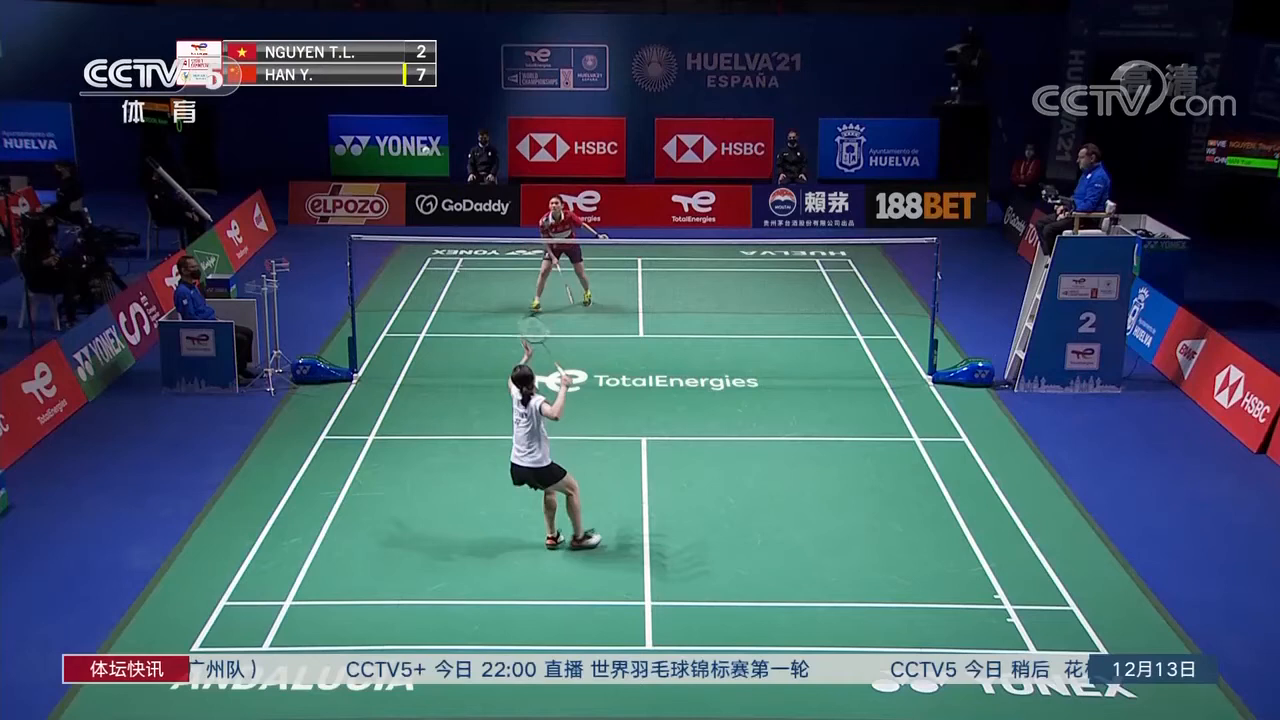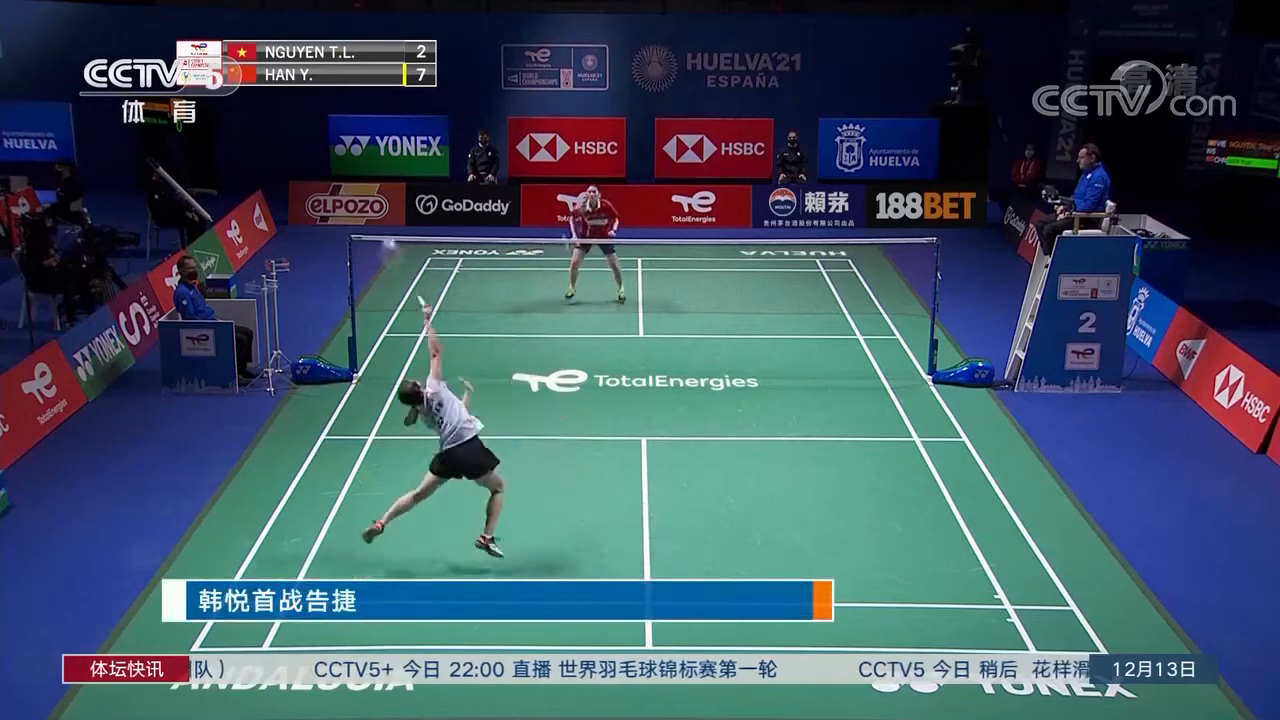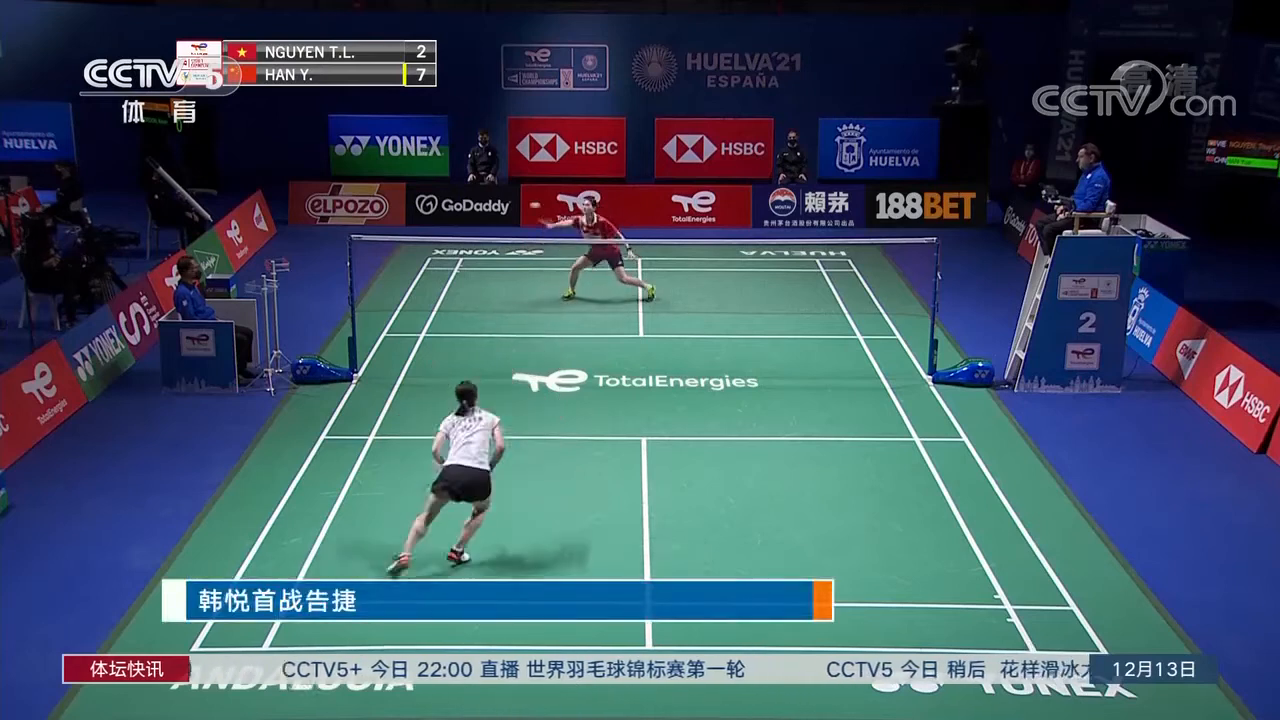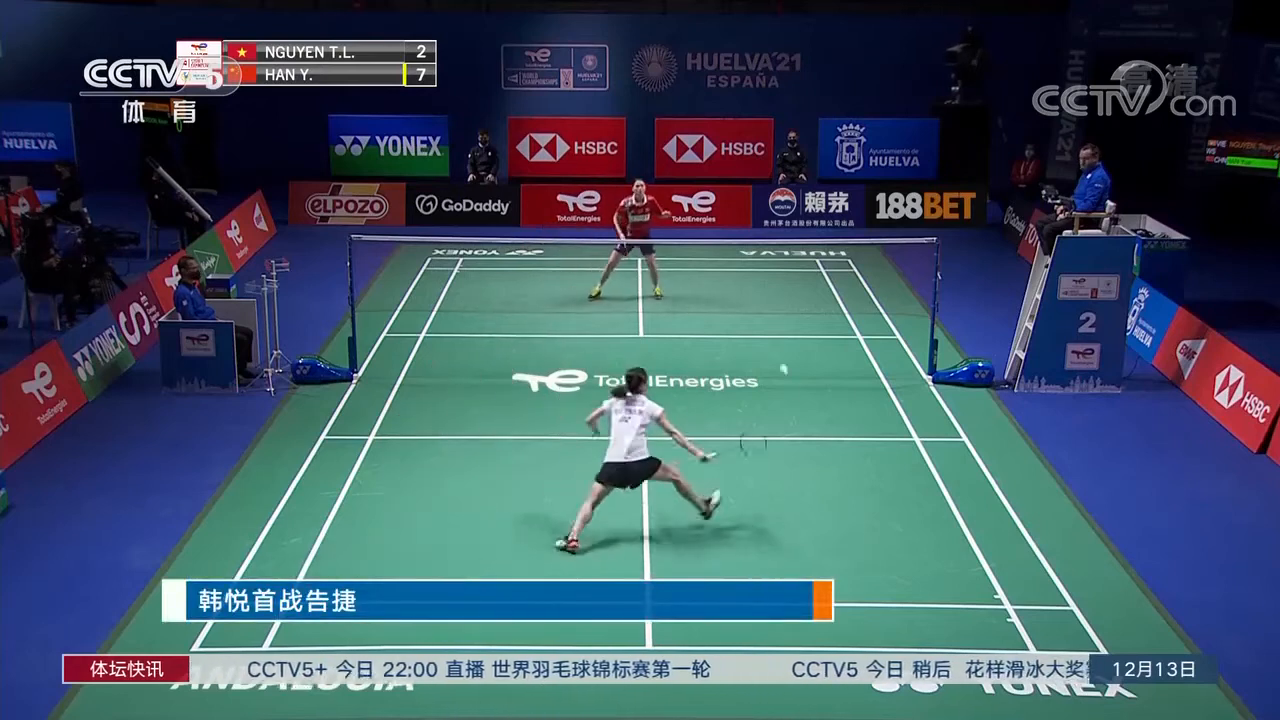
dt=0.5s
person 1, frame 1
left shoulder: (516, 396)
right shoulder: (537, 402)
left elbow: (512, 379)
right elbow: (556, 414)
left wrist: (526, 358)
right wrist: (563, 387)
left hip: (517, 466)
right hip: (537, 467)
left knee: (551, 490)
right knee: (572, 488)
left ankle: (552, 535)
right ankle: (581, 538)
person 1, frame 2
left shoulder: (423, 414)
right shoulder: (433, 391)
right elbow: (436, 353)
left wrist: (465, 397)
right wrist: (428, 323)
left hip: (447, 457)
right hip: (470, 451)
left knee: (419, 495)
right knee: (498, 489)
left ankle: (380, 525)
right ankle: (487, 538)
person 1, frame 3
left shoulder: (450, 420)
right shoulder: (490, 418)
left elbow: (436, 450)
right elbow: (500, 447)
right wrist: (491, 466)
left hip: (451, 472)
right hip: (479, 474)
left knee: (425, 517)
right knee: (482, 508)
left ankle: (404, 556)
right ankle: (457, 551)
person 1, frame 4
left shoulder: (613, 402)
right shoulder: (650, 406)
left elbow: (590, 420)
right elbow: (673, 432)
left wrist: (594, 428)
right wrist: (697, 452)
left hip: (613, 464)
right hip: (639, 462)
left knee: (591, 501)
right knee: (676, 475)
left ankle: (573, 539)
right ankle: (704, 508)
